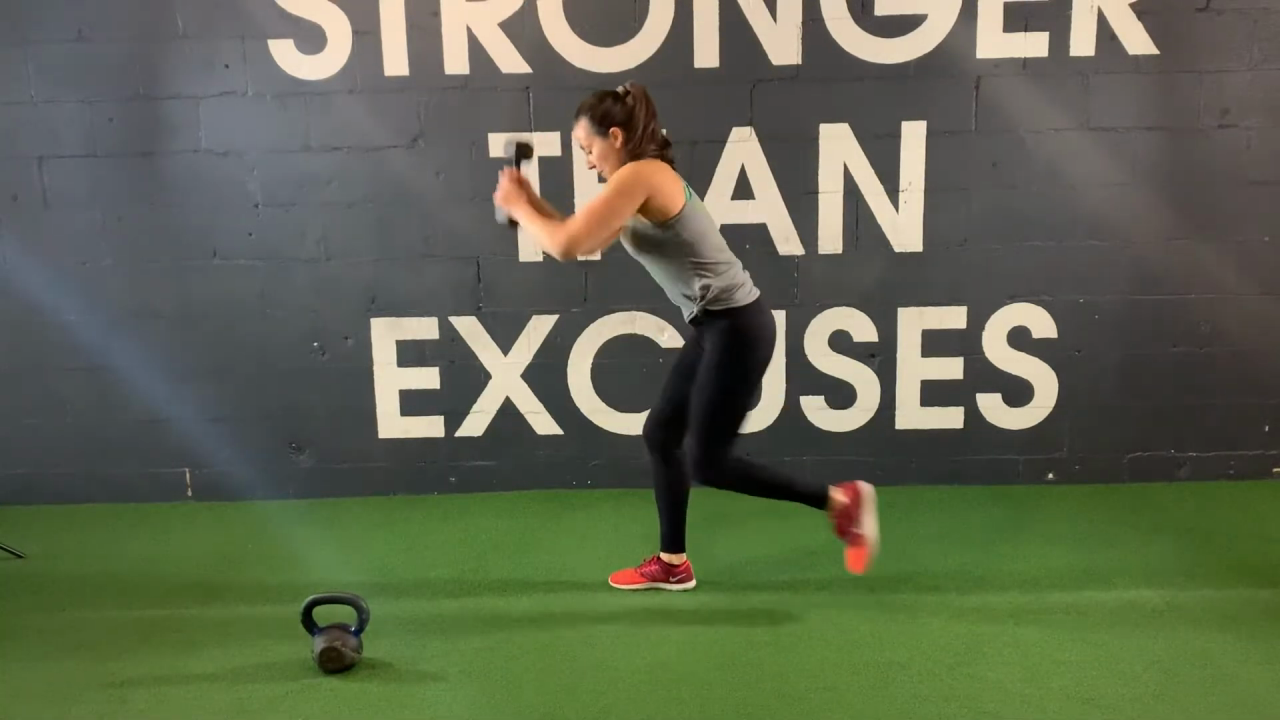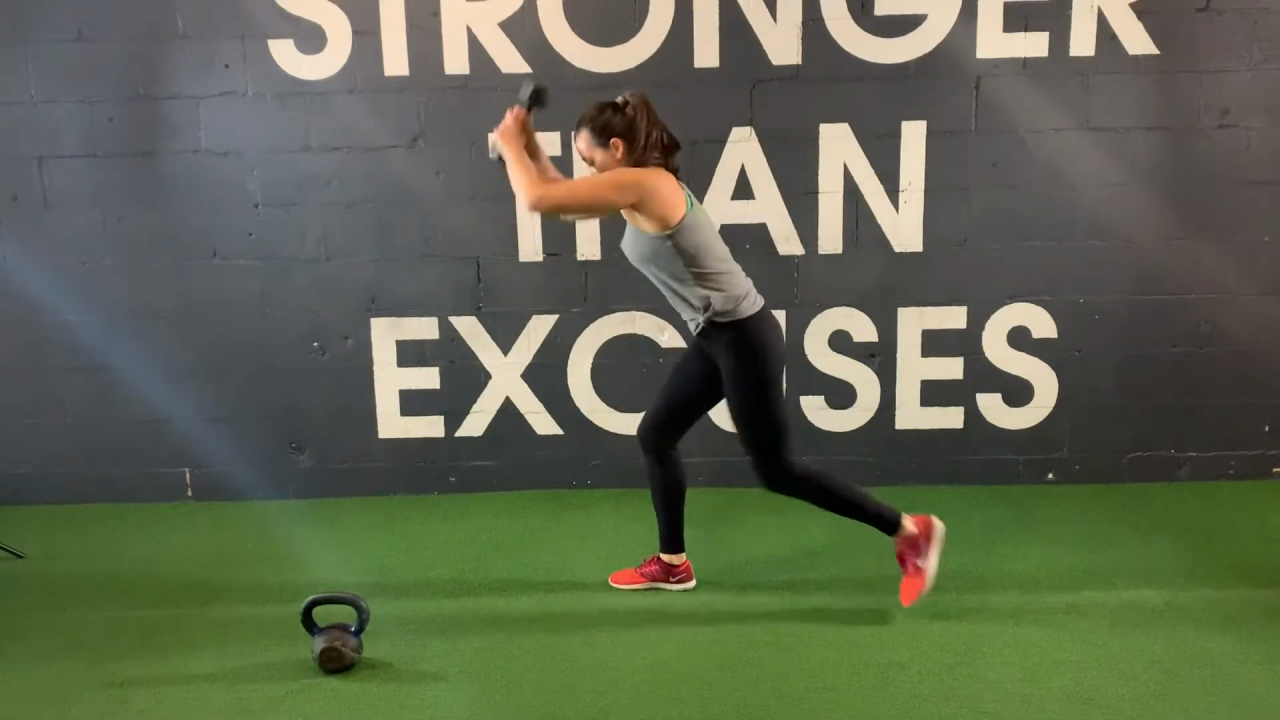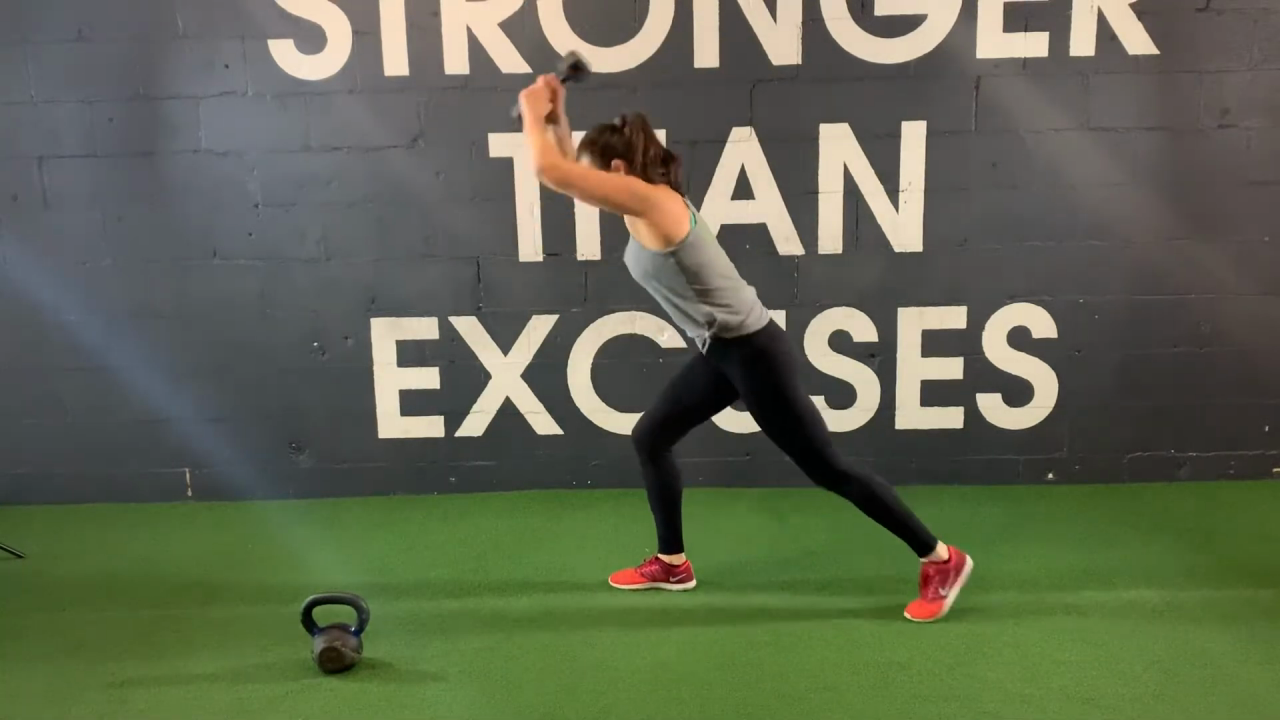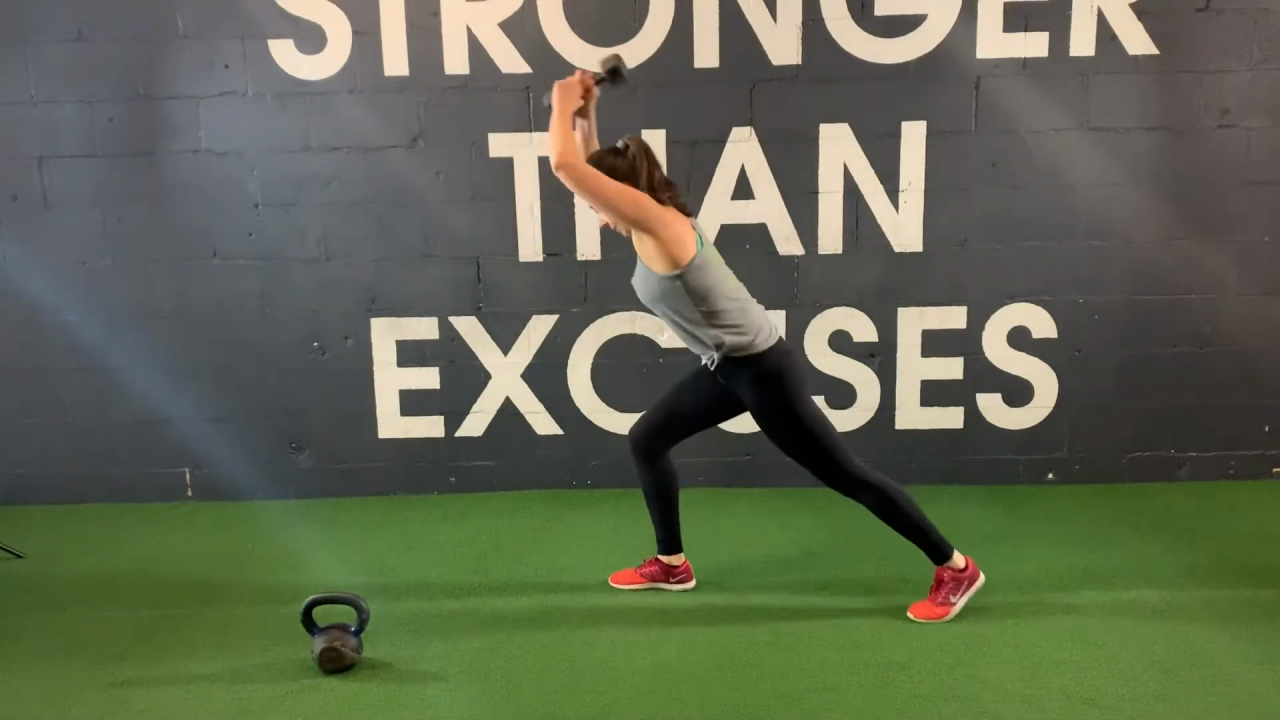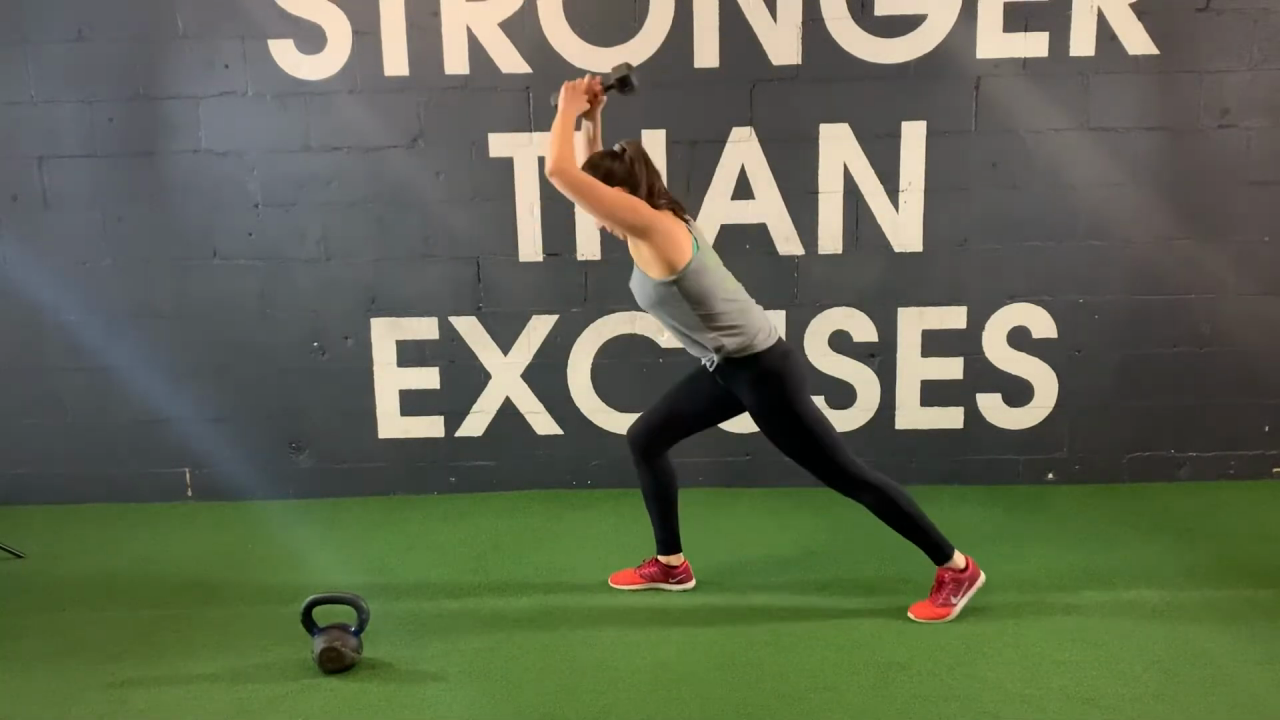
dt=0.1s
person 1, frame 1
left shoulder: (638, 179)
right shoulder: (644, 175)
left elbow: (567, 245)
right elbow: (587, 239)
left wrist: (520, 209)
right wrist: (533, 204)
left hip: (737, 327)
right hip: (716, 325)
left knee: (708, 464)
right knee: (661, 436)
left ankle: (842, 500)
right ankle: (672, 563)
person 1, frame 2
left shoulder: (639, 183)
right shoulder: (648, 185)
left elbow: (539, 199)
right elbow: (563, 191)
left wrist: (510, 145)
right wrist: (528, 146)
left hip: (743, 337)
right hip: (718, 336)
left knee: (775, 470)
right knee: (654, 434)
left ankle: (911, 531)
right ankle: (672, 563)
person 1, frame 3
left shoulder: (648, 198)
right shoulder: (652, 199)
left elbow: (549, 173)
right elbow: (572, 172)
left wrist: (532, 116)
right wrist: (554, 121)
left hip: (753, 351)
right hip: (724, 351)
left knee: (824, 468)
right knee: (650, 438)
left ankle: (943, 561)
right ankle: (671, 563)
person 1, frame 4
left shoulder: (655, 221)
right shoulder: (657, 218)
left elbow: (565, 166)
right elbow: (588, 174)
left wrist: (562, 108)
right wrist: (583, 113)
left hip: (762, 369)
right hip: (731, 365)
left knee: (843, 474)
right knee: (646, 439)
left ankle: (956, 570)
right ankle: (670, 564)
person 1, frame 5
left shoulder: (653, 225)
right shoulder: (656, 222)
left elbow: (561, 174)
right elbow: (587, 178)
left wrist: (567, 116)
right wrist: (590, 121)
left hip: (760, 369)
right hip: (732, 366)
left knee: (841, 473)
right knee: (644, 440)
left ankle: (956, 571)
right ankle: (671, 564)
